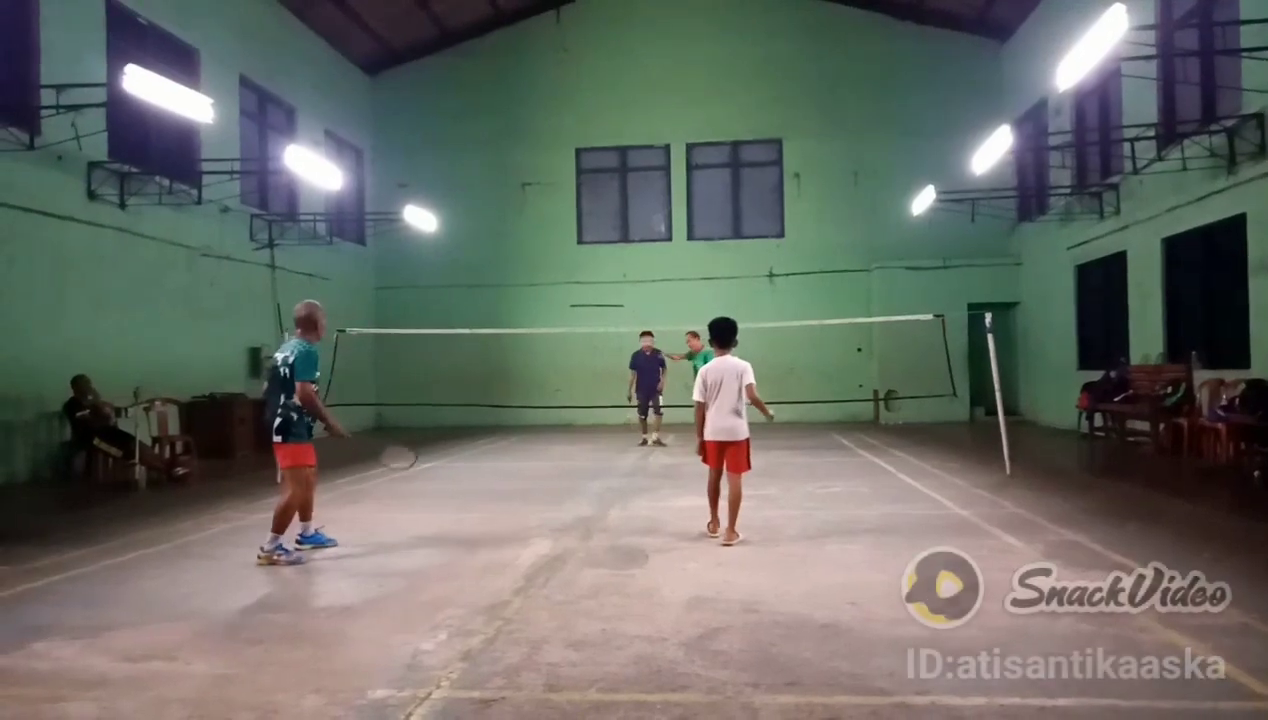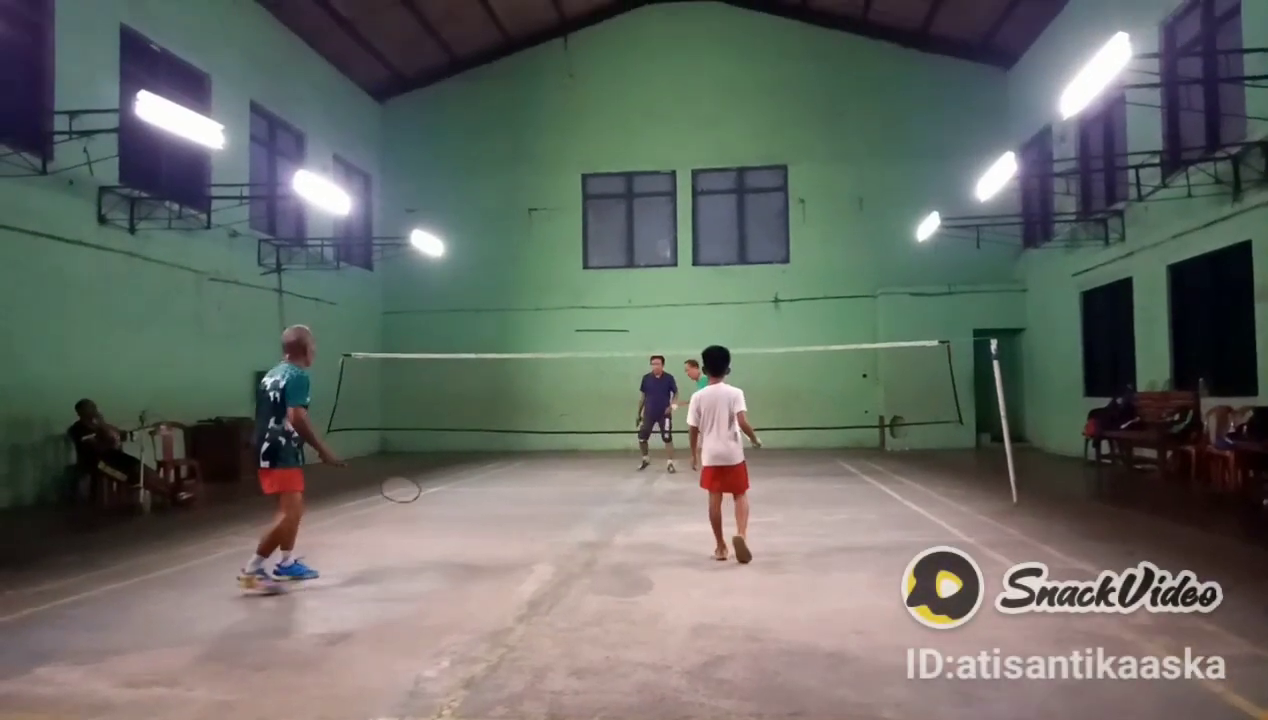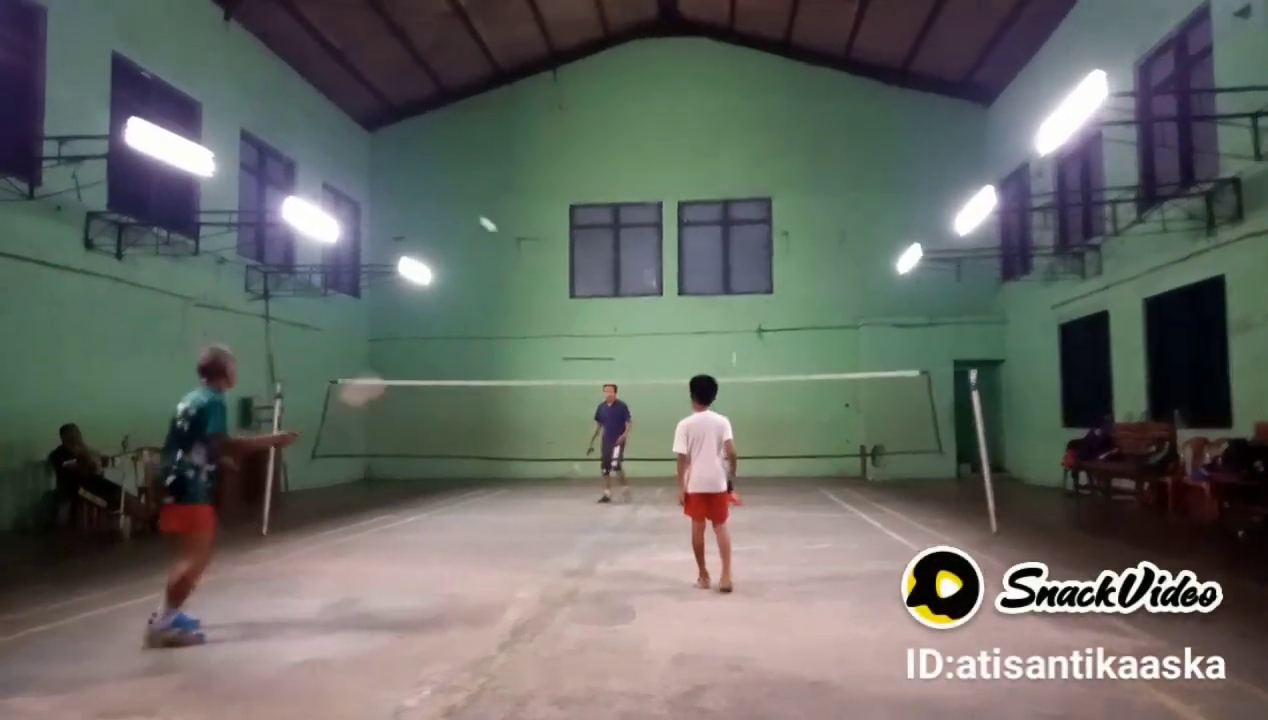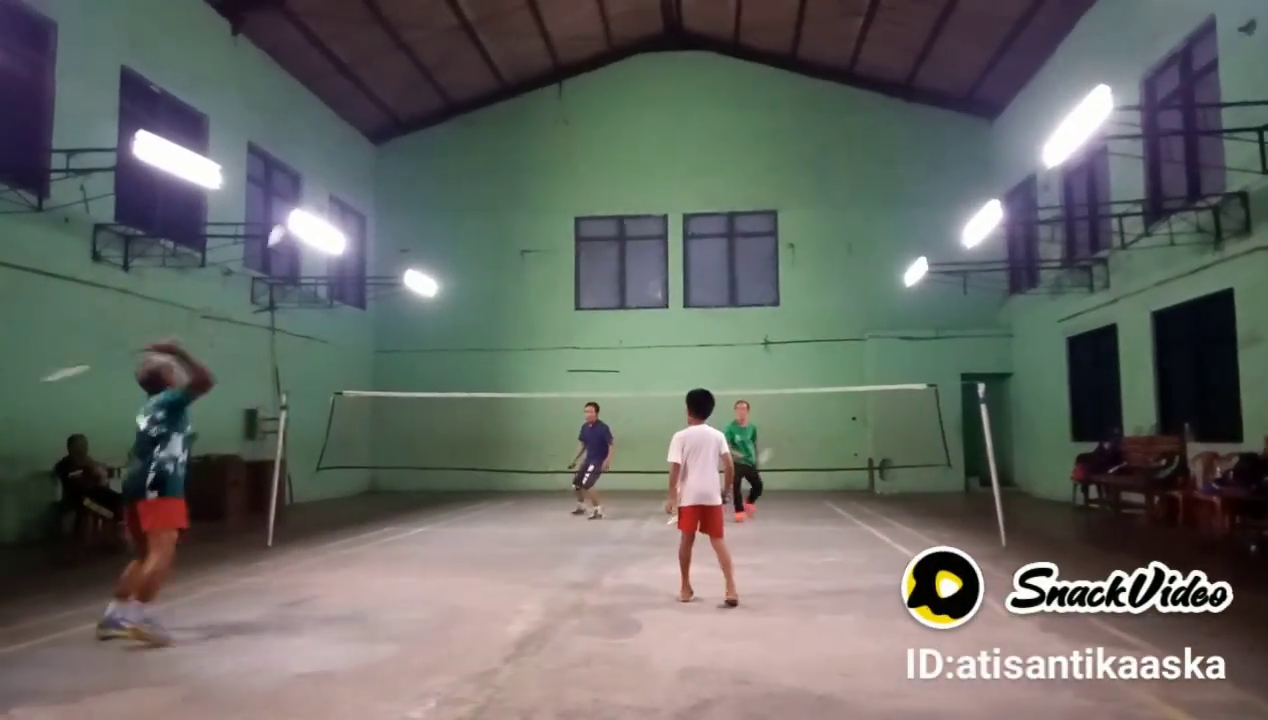
dt=0.7s
person 1, frame 1
left shoulder: (285, 349)
right shoulder: (307, 351)
left elbow: (269, 389)
right elbow: (305, 394)
right wrist: (330, 423)
left hip: (283, 426)
right hip: (293, 430)
left knee: (309, 478)
right knee: (295, 488)
left ankle: (307, 533)
right ankle: (271, 548)
person 1, frame 2
left shoulder: (272, 375)
right shoulder: (297, 376)
right elbow: (297, 419)
right wrist: (322, 450)
left hip: (270, 451)
right hip: (281, 455)
left knee: (293, 509)
right knee: (289, 513)
left ankle: (286, 563)
right ankle: (252, 570)
person 1, frame 3
left shoulder: (195, 399)
right shoulder: (211, 402)
right elbow: (221, 443)
left wrist: (220, 460)
right wrist: (271, 440)
left hip: (178, 484)
right hip: (186, 488)
left knee: (194, 553)
right knee: (196, 556)
left ankle: (167, 614)
right ankle: (164, 625)
person 1, frame 4
left shoulder: (149, 409)
right shoulder: (170, 400)
right elbow: (205, 383)
right wrist: (179, 354)
left hip: (137, 487)
right hip: (159, 488)
left knee: (144, 556)
right knee: (161, 554)
left ankle: (113, 617)
right ankle: (138, 619)
person 2, frame 1
left shoulder: (705, 370)
right shoulder: (743, 366)
left elbow: (699, 407)
right elbow: (752, 396)
left wrist: (699, 438)
right wrist: (767, 412)
left hip: (712, 432)
right hip: (736, 431)
left knee: (714, 476)
right knee: (734, 479)
left ankle: (714, 522)
right ankle: (730, 531)
person 2, frame 2
left shoulder: (698, 397)
right shoulder: (735, 393)
left elbow: (693, 430)
right elbow: (743, 423)
left wrist: (694, 454)
right wrist: (755, 440)
left hip: (710, 456)
right hip: (733, 455)
left knee: (715, 500)
right knee: (740, 496)
left ankle: (721, 547)
right ankle: (741, 534)
person 2, frame 3
left shoulder: (685, 425)
right shoulder: (722, 421)
left elbow: (682, 458)
right elbow: (731, 452)
left wrist: (682, 488)
right wrist: (733, 471)
left hip: (695, 484)
right hip: (718, 483)
left knee: (698, 528)
right knee: (721, 527)
left ankle: (703, 575)
right ankle: (726, 575)
person 2, frame 4
left shoulder: (681, 437)
right shoulder: (717, 436)
left elbow: (675, 468)
right elbow: (729, 465)
left wrist: (672, 496)
right wrist: (726, 489)
left hip: (688, 497)
right hip: (712, 496)
left knee: (687, 541)
right knee: (718, 542)
left ankle: (686, 589)
right ankle: (730, 588)
